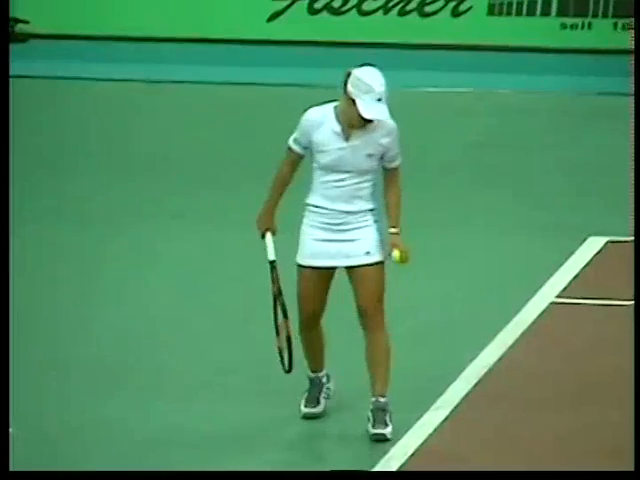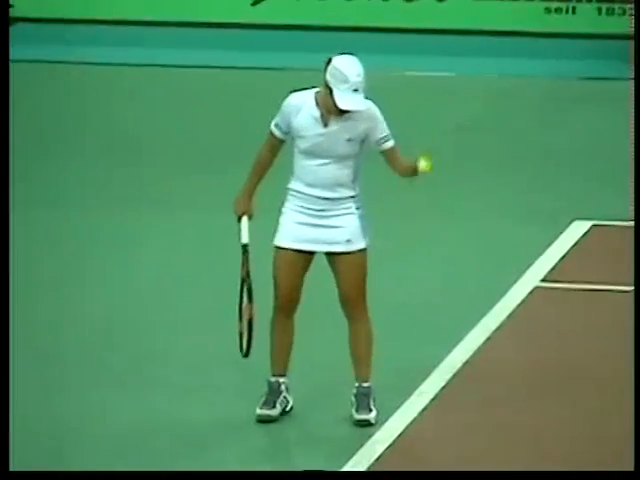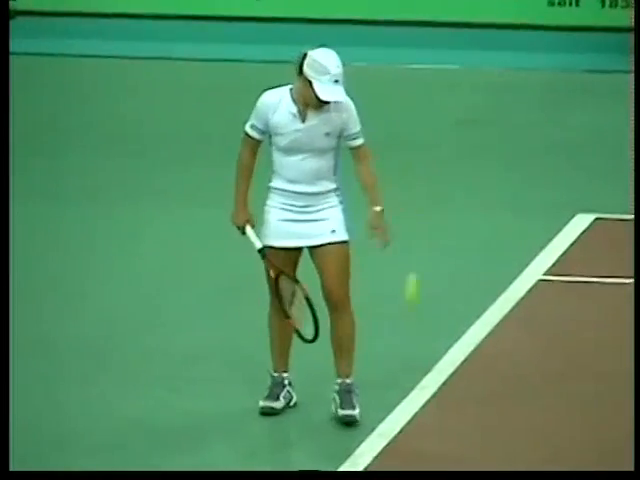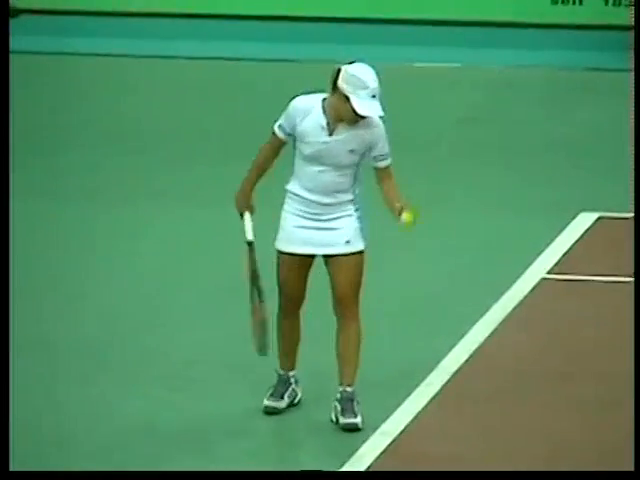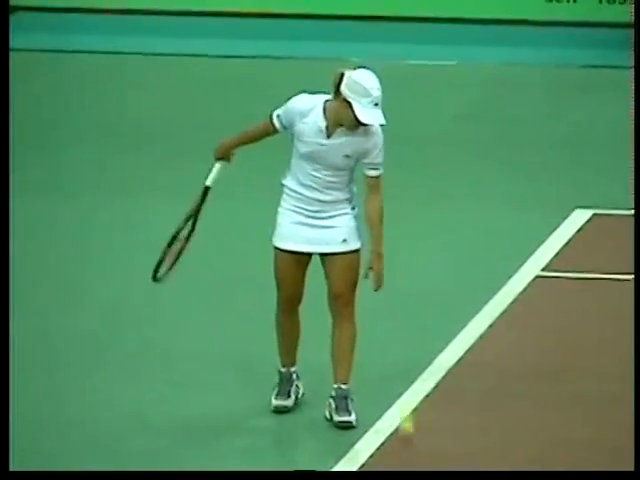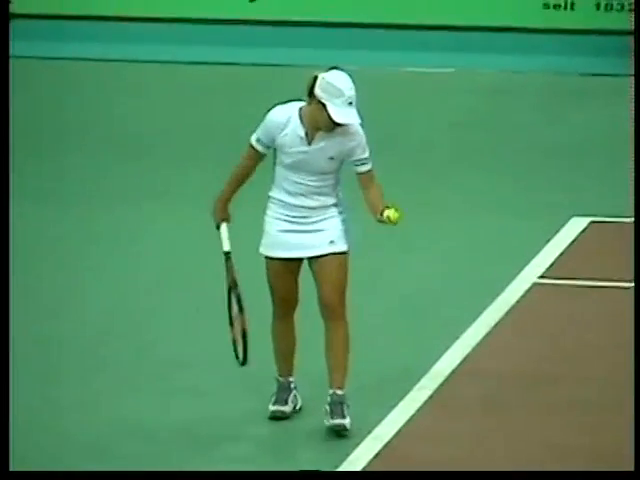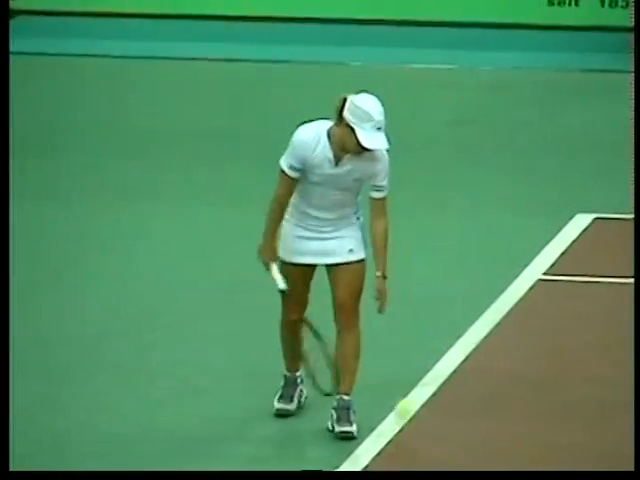
dt=0.4s
person 1, frame 1
left shoulder: (386, 129)
right shoulder: (314, 119)
left elbow: (391, 181)
right elbow: (289, 165)
left wrist: (394, 230)
right wrist: (268, 211)
left hip: (362, 232)
right hip: (317, 230)
left knee: (372, 318)
right knee: (308, 317)
left ankle: (380, 405)
right ankle: (320, 379)
person 1, frame 2
left shoulder: (367, 114)
right shoulder: (294, 104)
left elbow: (397, 160)
right elbow: (270, 148)
left wrist: (413, 169)
right wrist: (247, 195)
left hip: (343, 217)
right hip: (298, 214)
left knee: (355, 306)
right knee: (284, 305)
left ankle: (363, 389)
right ankle: (277, 387)
person 1, frame 3
left shoulder: (344, 109)
right shoulder: (270, 103)
left elbow: (362, 160)
right elbow: (249, 150)
left wrist: (376, 208)
right wrist: (240, 203)
left hip: (326, 212)
right hip: (281, 212)
left knee: (337, 301)
right knee: (281, 300)
left ankle: (344, 387)
right ankle: (281, 381)
person 1, frame 4
left shoulder: (373, 128)
right shoulder: (301, 108)
left elbow: (385, 178)
right elbow: (272, 147)
left wrist: (397, 207)
right wrist: (247, 187)
left hip: (343, 222)
right hip: (297, 219)
left knee: (347, 307)
right knee: (289, 304)
left ankle: (346, 395)
right ankle: (286, 379)
person 1, frame 5
left shoulder: (371, 135)
right shoulder: (301, 107)
left elbow: (374, 192)
right elbow: (267, 128)
left wrist: (377, 252)
right wrist: (230, 146)
left hip: (339, 222)
right hip: (294, 217)
left knee: (342, 305)
right knee: (288, 303)
left ankle: (341, 392)
right ankle: (288, 376)
person 1, frame 6
left shoulder: (352, 135)
right shoulder: (279, 119)
left elbow: (368, 183)
right elbow: (250, 160)
left wrist: (383, 213)
right wrist: (224, 200)
left hip: (326, 226)
right hip: (281, 225)
left knee: (334, 310)
right knee: (284, 309)
left ankle: (337, 397)
right ankle: (286, 386)
person 1, frame 7
left shoulder: (377, 156)
right shoulder: (305, 138)
left elbow: (379, 216)
right elbow: (284, 191)
left wrist: (381, 274)
right wrist: (269, 240)
left hip: (345, 238)
right hip: (299, 233)
left knee: (348, 317)
right knee: (292, 312)
left ankle: (344, 403)
right ankle: (293, 380)
